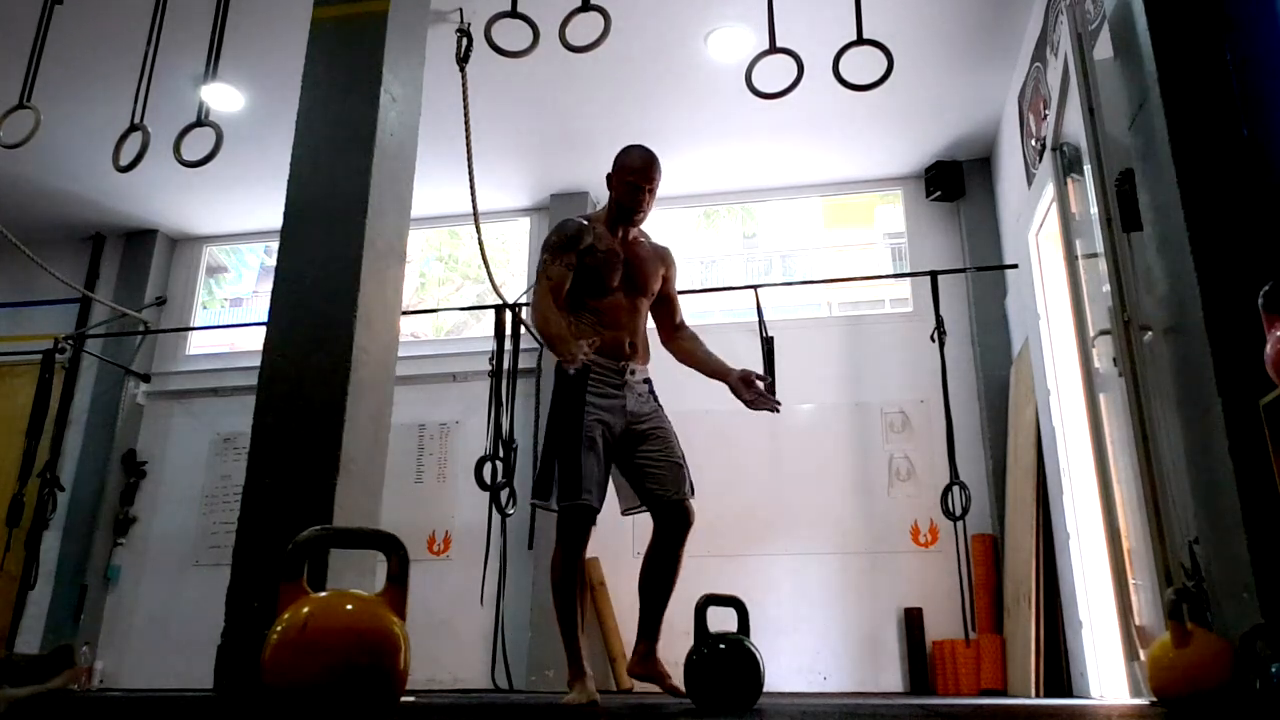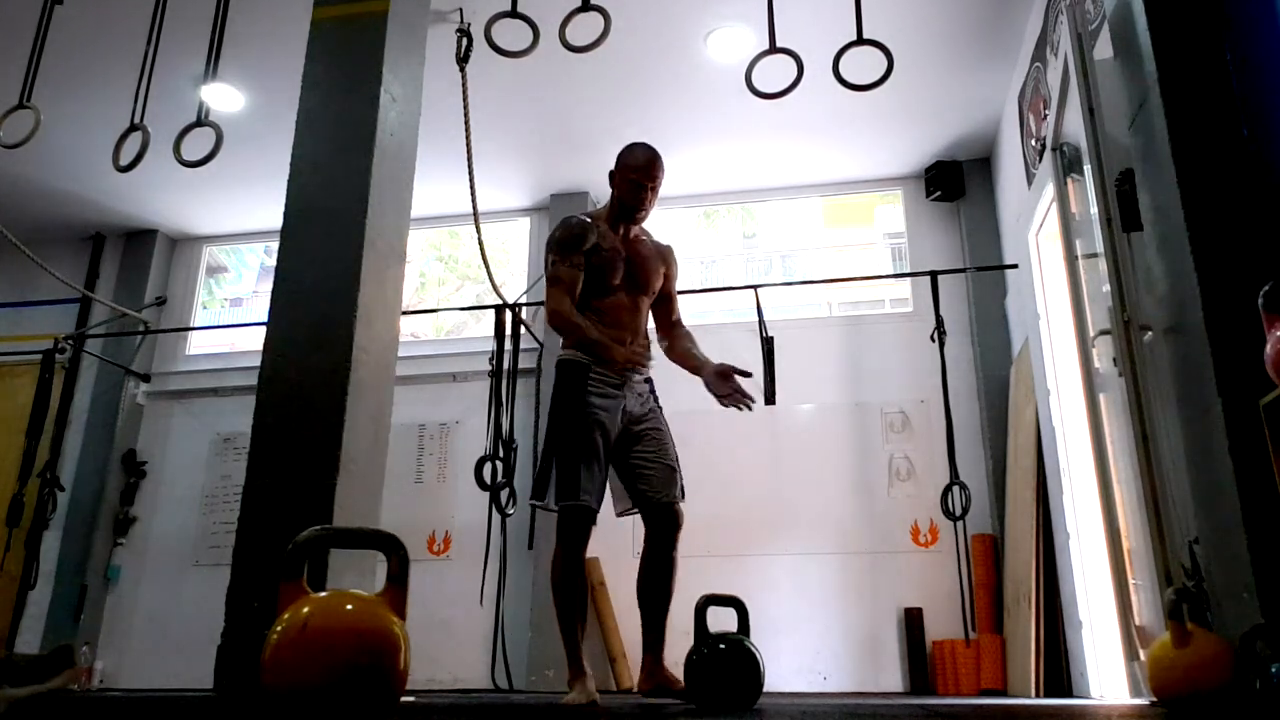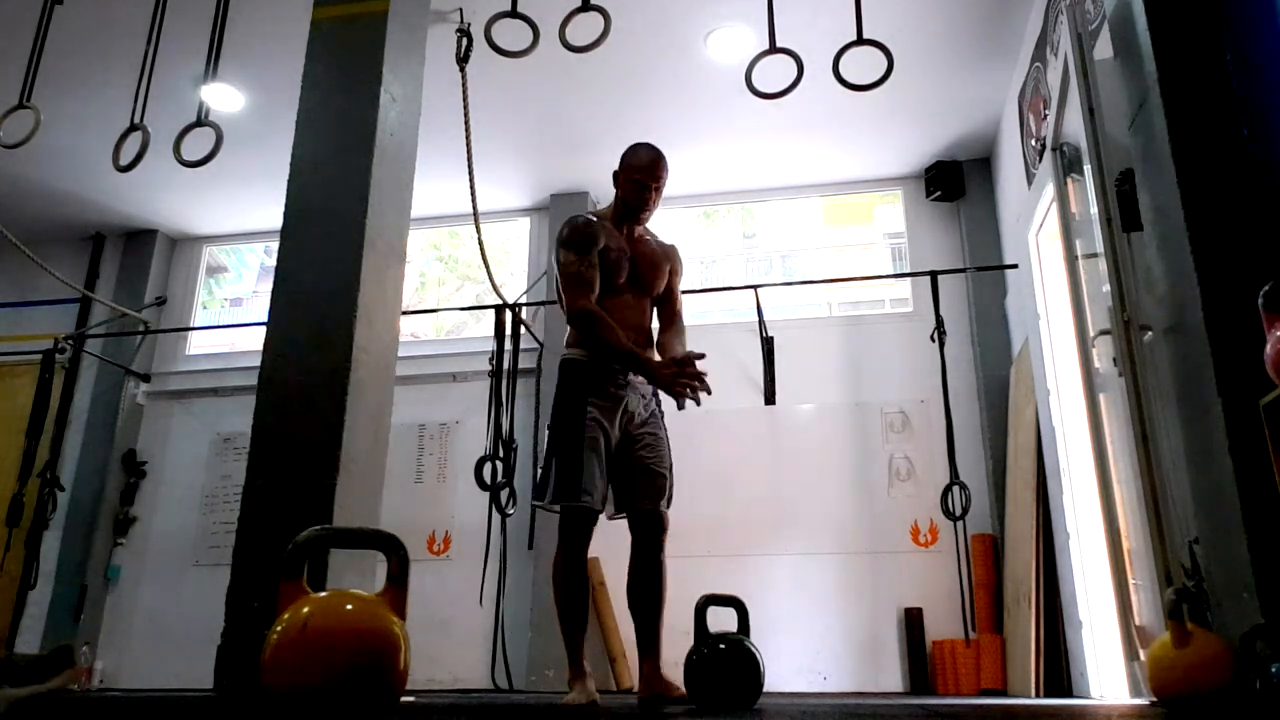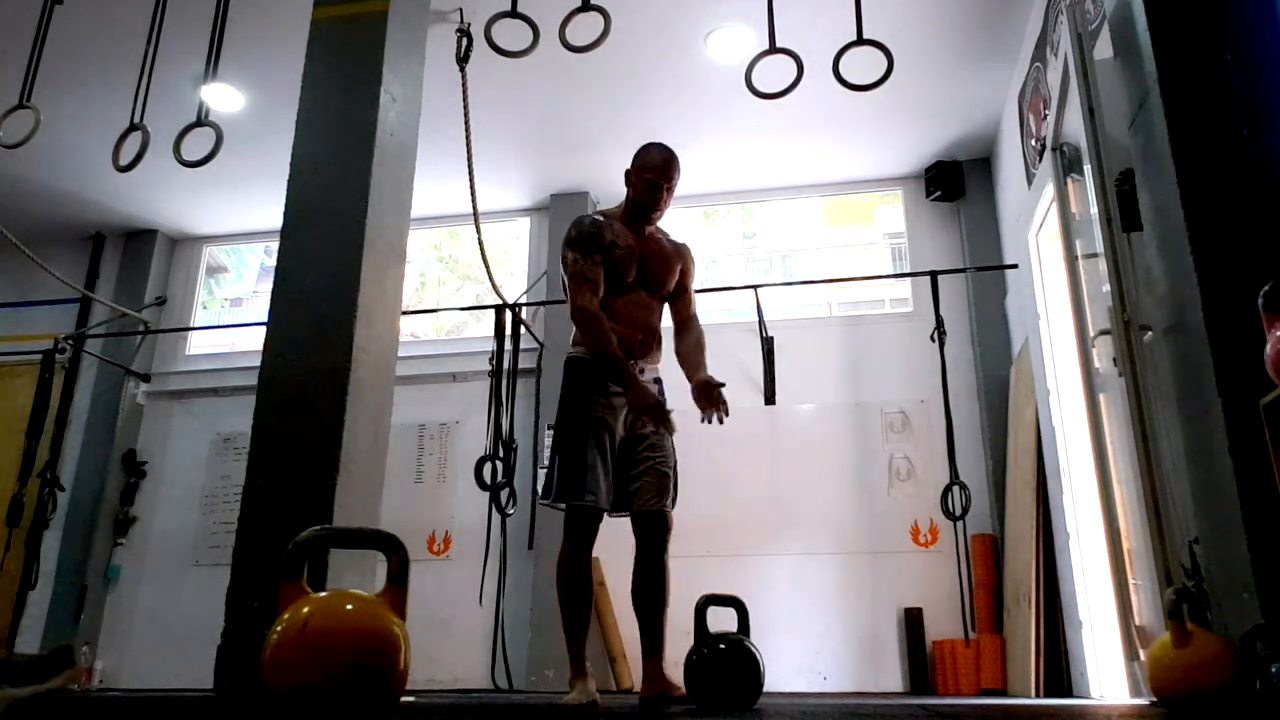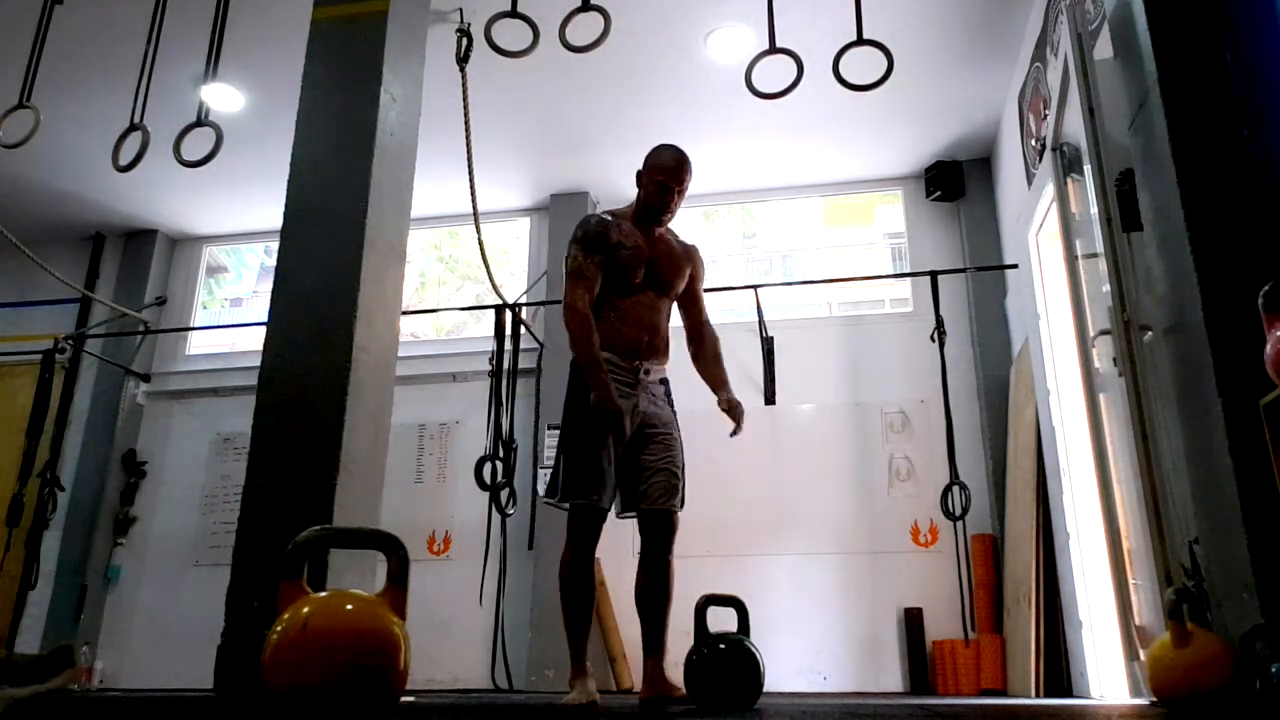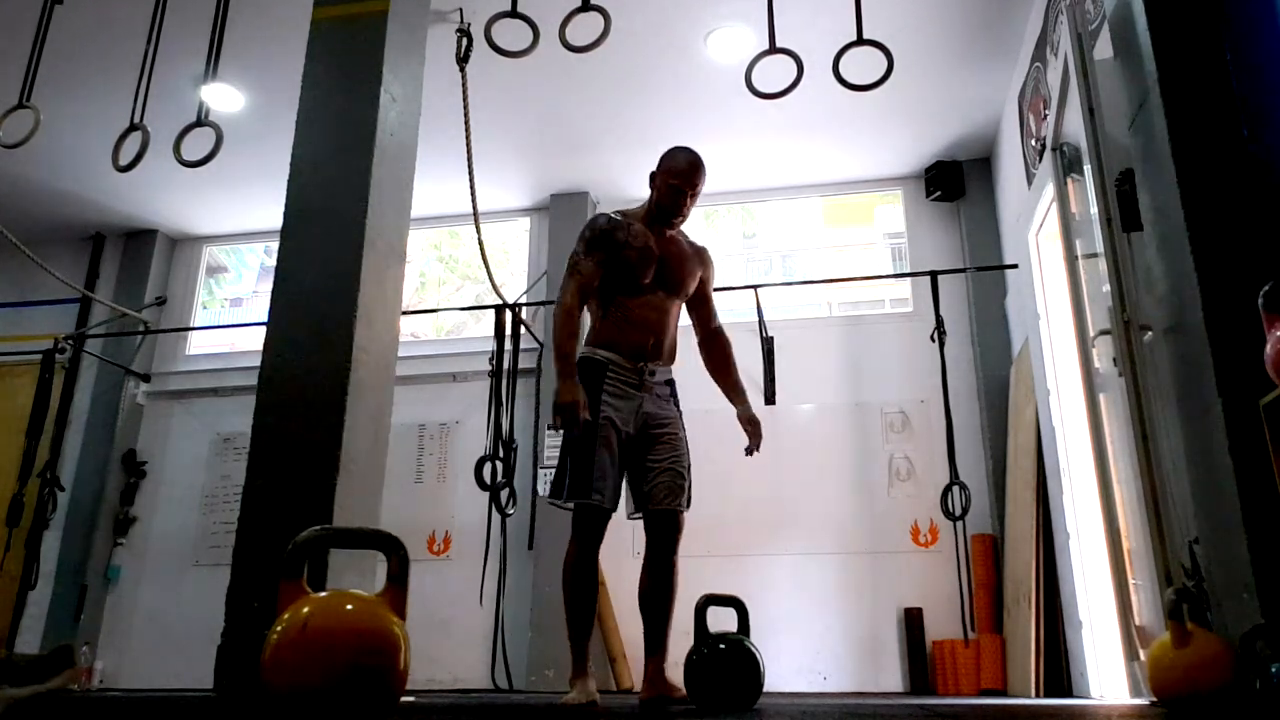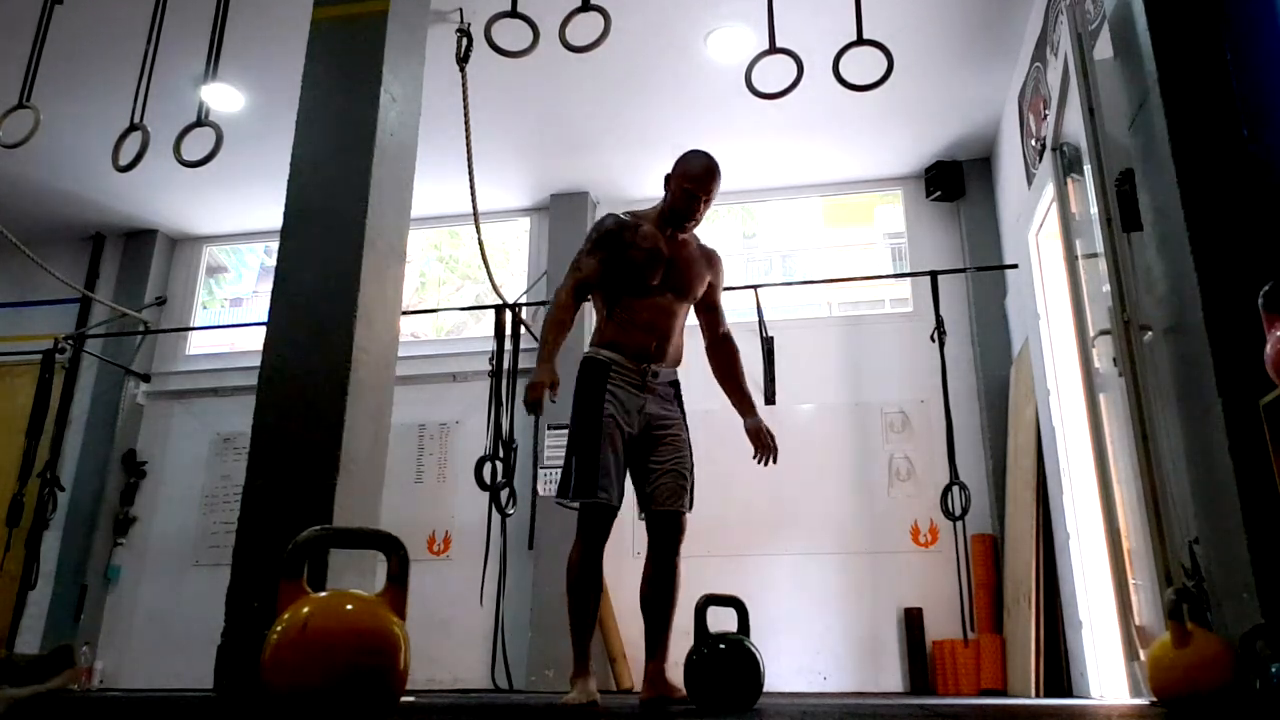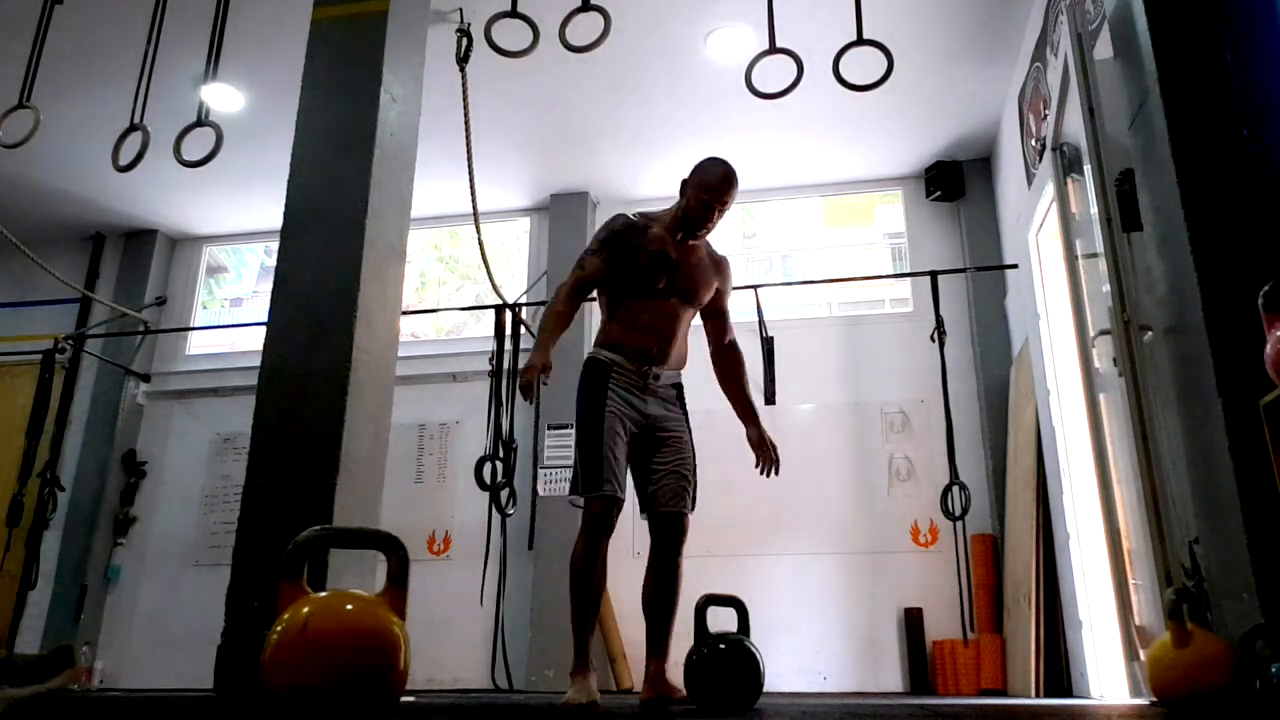
dt=0.1s
person 1, frame 1
left shoulder: (659, 256)
right shoulder: (574, 235)
left elbow: (674, 330)
right elbow: (544, 306)
left wrist: (725, 374)
right wrist: (567, 347)
left hip: (640, 391)
right hip: (586, 386)
left knee: (677, 514)
right knee: (576, 525)
left ankle: (646, 651)
right ankle: (579, 675)
person 1, frame 2
left shoulder: (661, 255)
right shoulder: (576, 233)
left elbow: (671, 329)
right elbow: (558, 307)
left wrist: (708, 371)
right wrist: (608, 349)
left hip: (641, 392)
right hip: (587, 383)
left knee: (667, 517)
right knee: (576, 522)
left ankle: (653, 663)
right ankle: (578, 675)
person 1, frame 3
left shoulder: (665, 253)
right shoulder: (583, 232)
left elbow: (670, 321)
right elbow: (582, 311)
left wrist: (677, 362)
right wrist: (652, 366)
left hip: (642, 394)
right hip: (588, 383)
left knee: (652, 527)
right knee: (578, 524)
left ankle: (651, 672)
right ankle: (578, 674)
person 1, frame 4
left shoulder: (677, 252)
right shoulder: (591, 232)
left elbow: (687, 322)
right elbow: (586, 310)
left wrist: (698, 376)
right wrist: (631, 382)
left hip: (650, 390)
right hip: (595, 379)
left knee: (656, 527)
right knee: (583, 522)
left ankle: (654, 673)
right ankle: (579, 674)
person 1, frame 5
left shoulder: (686, 255)
right shoulder: (599, 231)
left elbow: (698, 327)
right elbow: (579, 310)
left wrist: (722, 390)
right wrist: (602, 386)
left hip: (656, 390)
right hip: (600, 381)
left knee: (662, 526)
right knee: (586, 522)
left ankle: (654, 673)
right ankle: (580, 673)
person 1, frame 6
left shoulder: (696, 257)
right shoulder: (608, 231)
left elbow: (710, 333)
right elbow: (570, 304)
left wrist: (740, 402)
right wrist: (566, 378)
left hip: (662, 391)
right hip: (604, 379)
left knee: (667, 527)
right knee: (590, 521)
left ankle: (655, 675)
right ankle: (580, 673)
person 1, frame 7
left shoulder: (707, 261)
right shoulder: (619, 231)
left elbow: (719, 340)
right elbow: (570, 295)
left wrist: (750, 413)
right wrist: (545, 362)
left hip: (665, 392)
right hip: (610, 376)
left knee: (670, 528)
right knee: (596, 518)
left ankle: (656, 674)
right ankle: (582, 671)
person 1, frame 8
left shoulder: (715, 267)
right shoulder: (628, 231)
left elbow: (724, 347)
right elbow: (572, 291)
left wrist: (752, 422)
right wrist: (541, 350)
left hip: (668, 394)
right hip: (612, 378)
left knee: (672, 529)
right knee: (601, 513)
left ankle: (656, 674)
right ankle: (581, 668)
